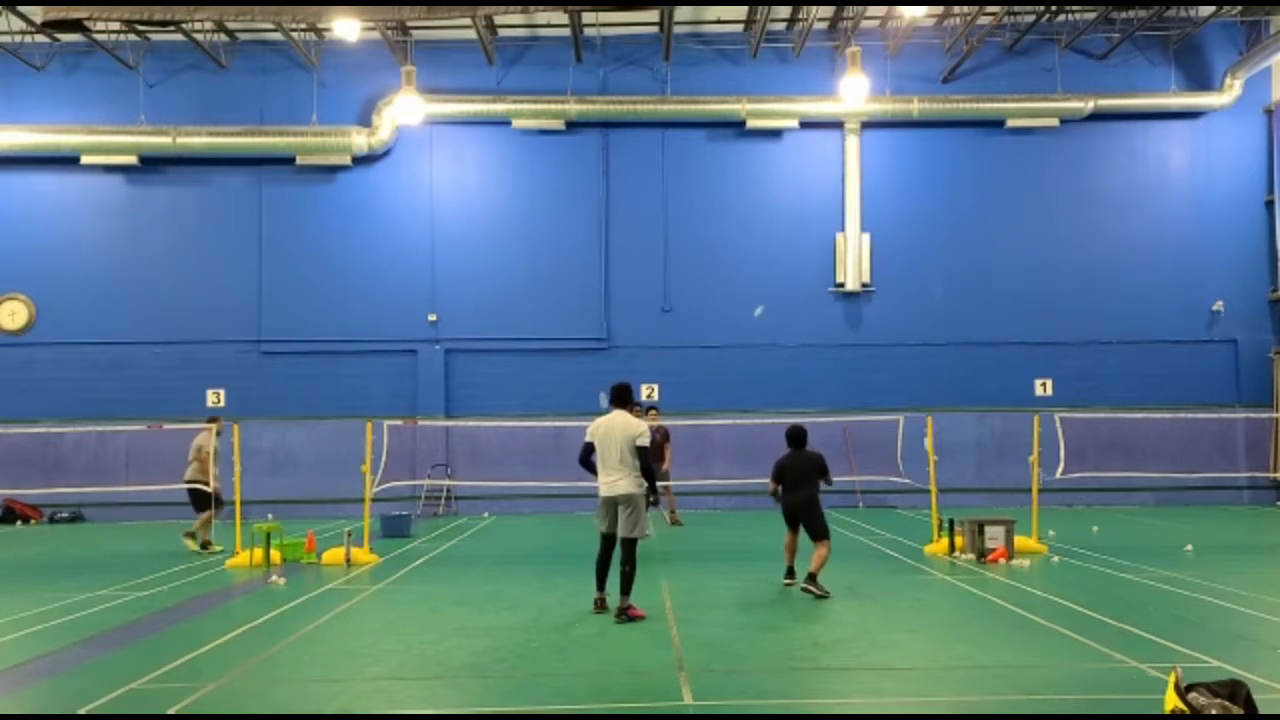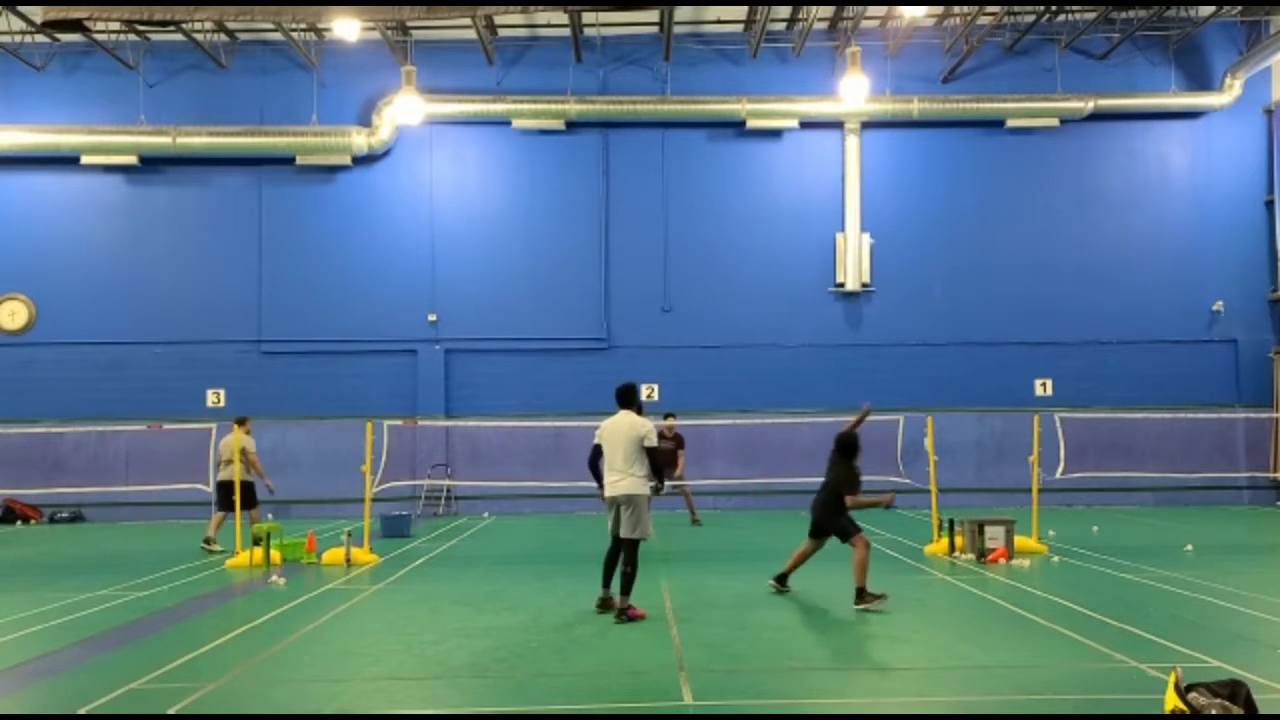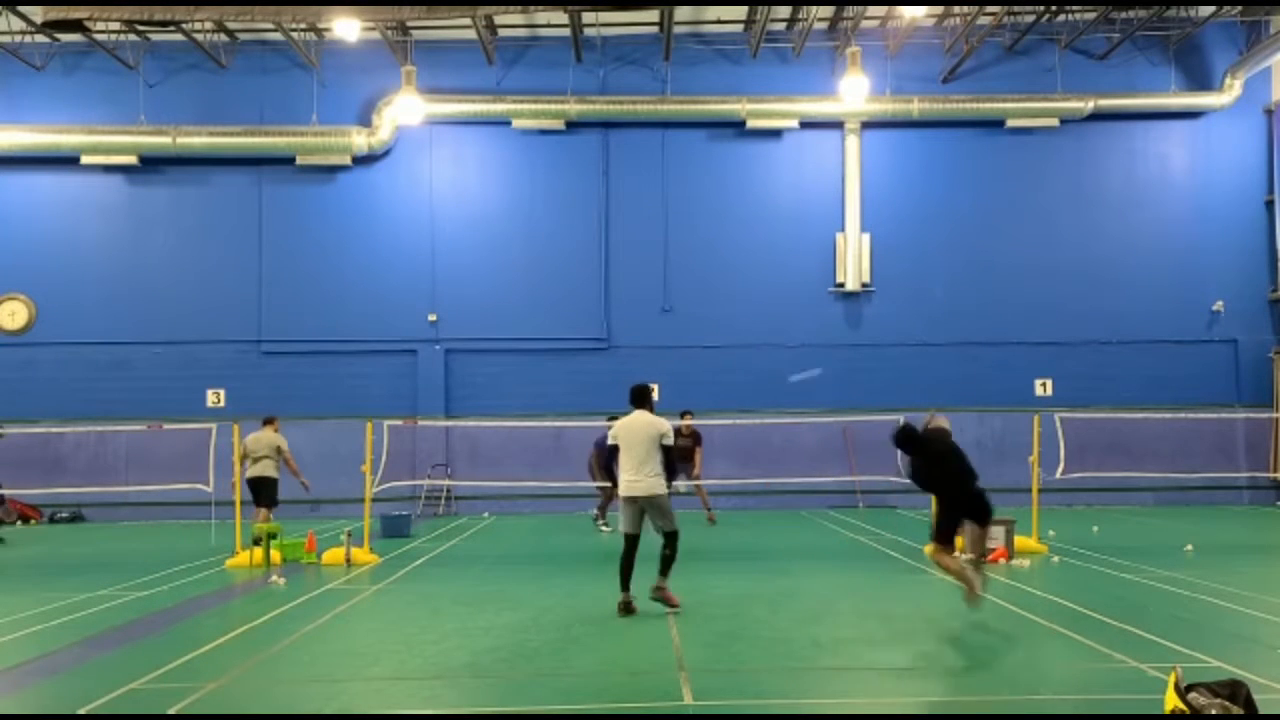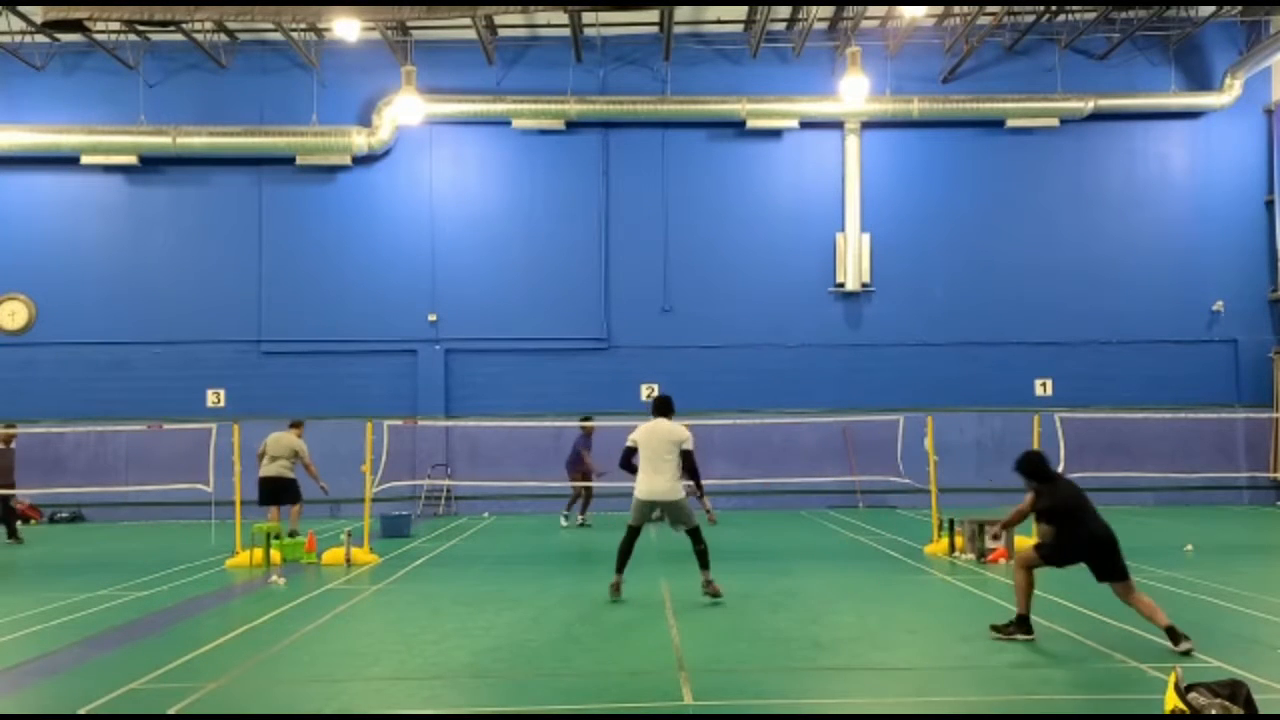
dt=0.4s
person 1, frame 1
left shoulder: (596, 425)
right shoulder: (638, 426)
left elbow: (583, 459)
right elbow: (645, 464)
right wrist: (653, 491)
left hip: (606, 491)
right hip: (632, 491)
left knee: (606, 545)
right knee: (628, 548)
left ankle: (600, 598)
right ankle: (624, 607)
person 1, frame 2
left shoulder: (604, 426)
right shoulder: (644, 426)
left elbow: (592, 461)
right elbow: (656, 462)
left wrist: (602, 485)
right wrist: (659, 482)
left hip: (612, 491)
right hip: (635, 491)
left knee: (616, 544)
right knee: (630, 547)
left ankle: (605, 597)
right ankle: (623, 607)
person 1, frame 3
left shoulder: (618, 426)
right shoulder: (661, 425)
left elbow: (607, 462)
right elbow: (671, 461)
left wrist: (618, 483)
right wrist: (669, 480)
left hip: (627, 491)
right hip: (654, 490)
left knee: (630, 545)
right knee: (671, 536)
left ankle: (625, 599)
right ankle: (660, 585)
person 1, frame 4
left shoulder: (639, 431)
right shoulder: (682, 432)
left elbow: (624, 463)
right elbow: (690, 466)
right wrist: (700, 489)
left hip: (644, 493)
right hip: (673, 494)
left knee: (631, 534)
right knee: (695, 534)
left ankle: (617, 581)
right ankle: (707, 582)
person 2, frame 1
left shoulder: (781, 463)
right shoulder: (816, 458)
left elbow: (772, 489)
right elbow: (827, 481)
left wrist: (778, 498)
left hip: (788, 505)
right hip: (809, 505)
left knee: (792, 533)
right knee: (823, 546)
left ankle: (790, 573)
right ankle: (811, 579)
person 2, frame 2
left shoulder: (837, 454)
right shoulder: (849, 473)
left elbow: (846, 432)
right elbow: (851, 503)
left wrist: (859, 418)
right wrist: (880, 500)
left hip: (820, 508)
right hip: (831, 514)
left knee: (812, 545)
right knee: (861, 544)
left ankle: (780, 579)
right ankle: (862, 595)
person 2, frame 3
left shoulder: (917, 470)
right shoulder: (938, 438)
left elbow: (931, 489)
right elbow: (942, 422)
right wrist: (935, 419)
left hip: (951, 503)
right hip: (973, 496)
left knee: (940, 554)
right knee: (981, 526)
left ankle: (972, 583)
right ankle: (977, 566)
person 2, frame 4
left shoulder: (1050, 499)
right shoulder: (1056, 481)
left elbow: (1047, 538)
right elbow: (1024, 509)
right wrist: (1002, 526)
left hip: (1075, 542)
right hip: (1104, 538)
left knee: (1022, 562)
right knee: (1129, 593)
left ankle: (1022, 624)
right ankle: (1175, 635)
